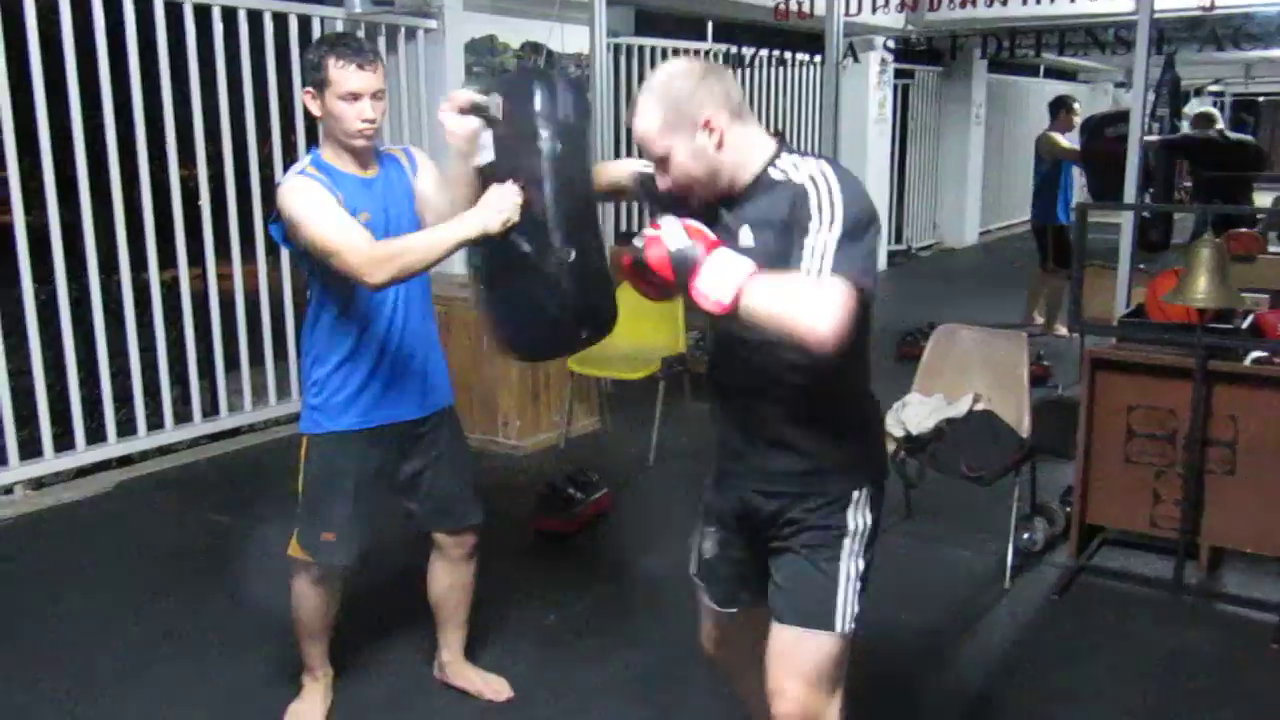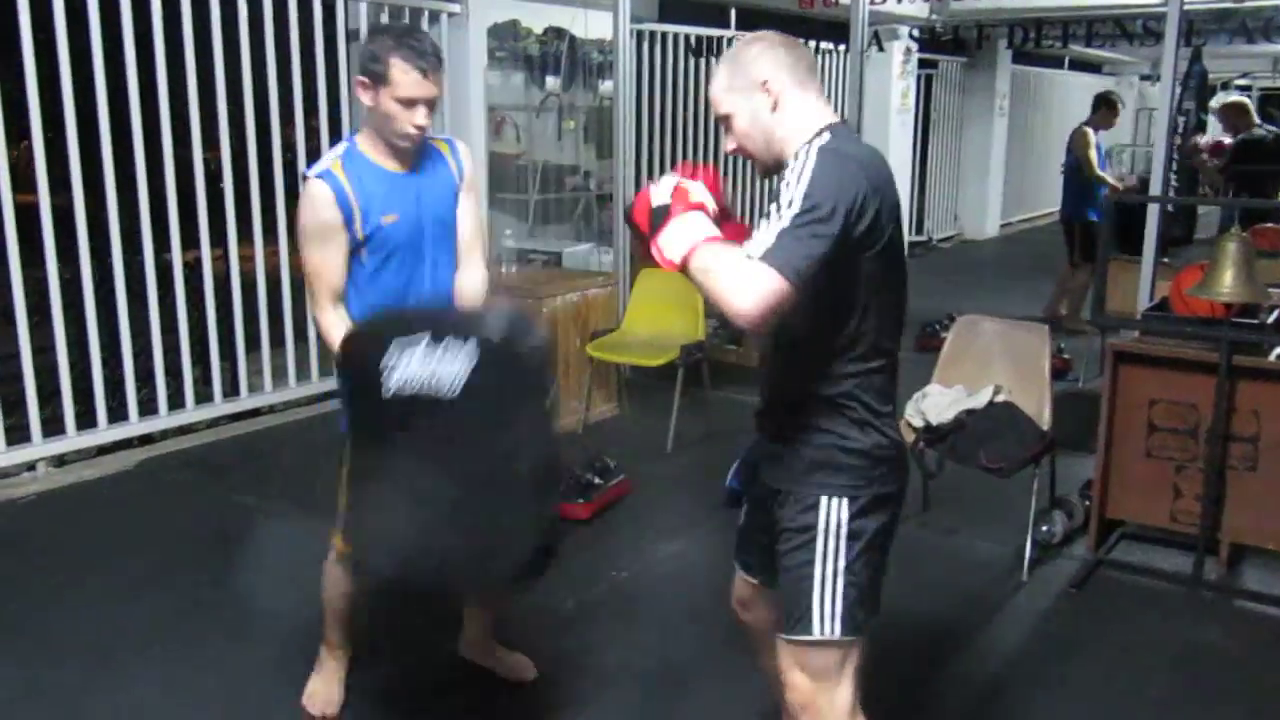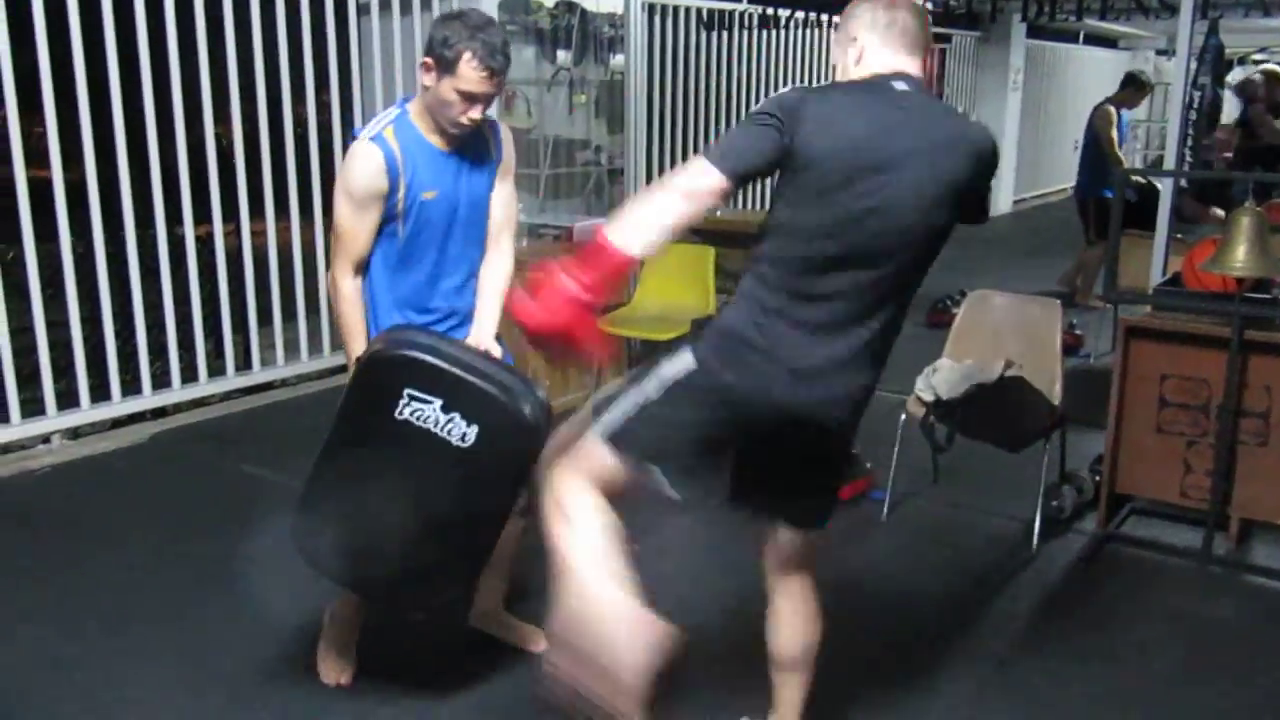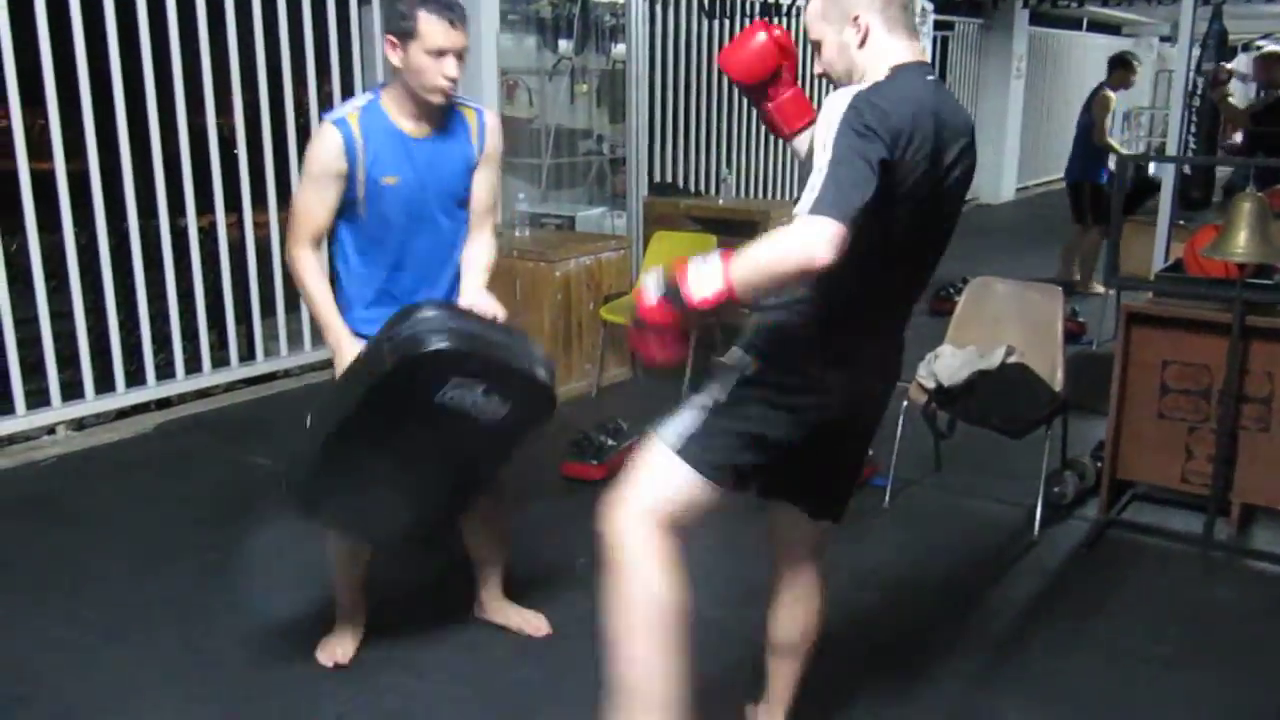
dt=0.4s
person 1, frame 1
left shoulder: (824, 192)
right shoulder: (710, 187)
left elbow: (823, 323)
right elbow: (625, 177)
left wrist: (705, 268)
left hip: (827, 483)
right hip: (741, 470)
right knee: (726, 636)
person 1, frame 2
left shoulder: (828, 168)
right shoulder: (823, 165)
left elbow: (750, 300)
right elbow: (769, 280)
left wrist: (685, 227)
right wrist: (712, 241)
left hip: (838, 469)
right hip: (793, 450)
right knee: (754, 602)
person 1, frame 3
left shoulder: (806, 108)
right shoulder: (972, 146)
left elbow: (691, 189)
left wrist: (586, 273)
left hip: (746, 359)
right hip: (836, 396)
left knee: (569, 475)
right knee: (789, 567)
left ankle: (609, 653)
person 1, frame 4
left shoulder: (866, 105)
right shoulder: (947, 119)
left elbow: (816, 243)
left wrist: (692, 288)
right wrist: (774, 93)
left hip: (793, 364)
right hip: (860, 379)
left knee: (637, 517)
right knee: (795, 557)
person 2, frame 1
left shoulder: (409, 164)
right shoulder: (303, 189)
left elbow: (449, 229)
right elbow: (372, 266)
left wrist: (462, 150)
right wrist: (475, 222)
left hip: (425, 397)
right hip: (344, 412)
left knee: (458, 534)
right knee: (319, 557)
left ankle: (451, 658)
person 2, frame 2
left shoulder: (454, 159)
right shoulder: (330, 186)
left elbow: (470, 259)
right elbow: (328, 308)
right knee: (357, 543)
left ankle: (479, 637)
right ankle: (333, 655)
person 2, frame 3
left shoulder: (495, 142)
right shoulder: (377, 153)
left elbow: (500, 246)
right elbow: (346, 273)
left wrist: (483, 333)
left hip: (476, 352)
left ankle: (490, 606)
right ankle: (343, 620)
person 2, frame 4
left shoulder: (480, 127)
right shoulder: (342, 135)
left elbow: (480, 228)
right elbow: (302, 248)
left wrist: (473, 289)
right wrist: (341, 340)
right hip: (374, 345)
left ankle: (490, 595)
right ankle: (348, 611)
person 3, frame 1
left shoulder: (1059, 141)
right shoulder: (1049, 139)
left elbow: (1080, 158)
right elbow: (1082, 156)
left hip: (1055, 214)
right hip: (1050, 216)
left knee: (1047, 268)
right knee: (1061, 270)
left ankle: (1032, 314)
right ankle: (1052, 324)
person 3, frame 2
left shoulder: (1091, 135)
right shoulder: (1084, 133)
right elbow: (1094, 174)
left wrist: (1112, 188)
right wrist: (1118, 187)
left hip: (1082, 210)
right hip: (1080, 212)
left knee: (1076, 264)
right knee: (1086, 266)
left ankle: (1054, 308)
right ankle: (1072, 318)
person 3, frame 3
left shoulder: (1118, 112)
right shoulder: (1107, 112)
right elbow: (1112, 154)
right wrist: (1132, 179)
left hip: (1102, 187)
right hip: (1095, 189)
left knee: (1097, 241)
right knee: (1101, 242)
left ankle: (1070, 279)
right ankle: (1084, 294)
person 3, frame 4
left shoulder: (1102, 93)
right shoulder: (1106, 97)
right elbow: (1100, 139)
left hip: (1083, 171)
right hip: (1088, 174)
left knee: (1085, 226)
right knee: (1098, 227)
left ankle: (1067, 271)
right ankle: (1086, 282)
